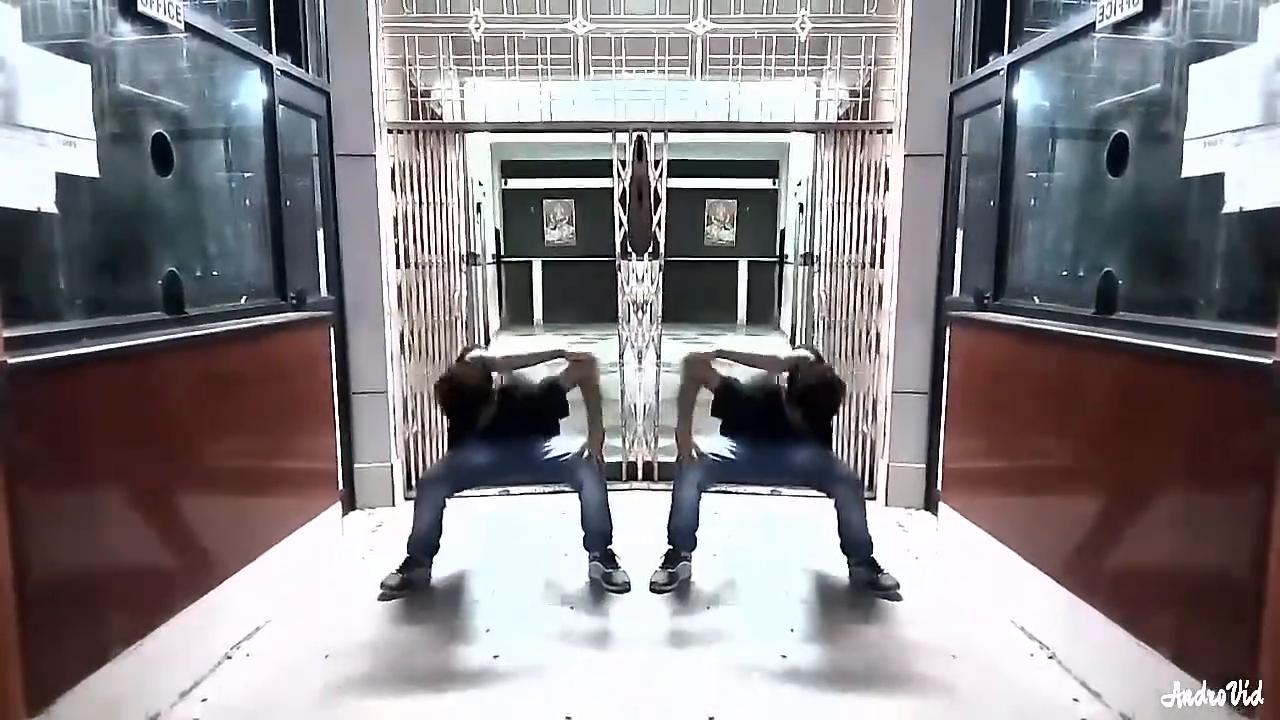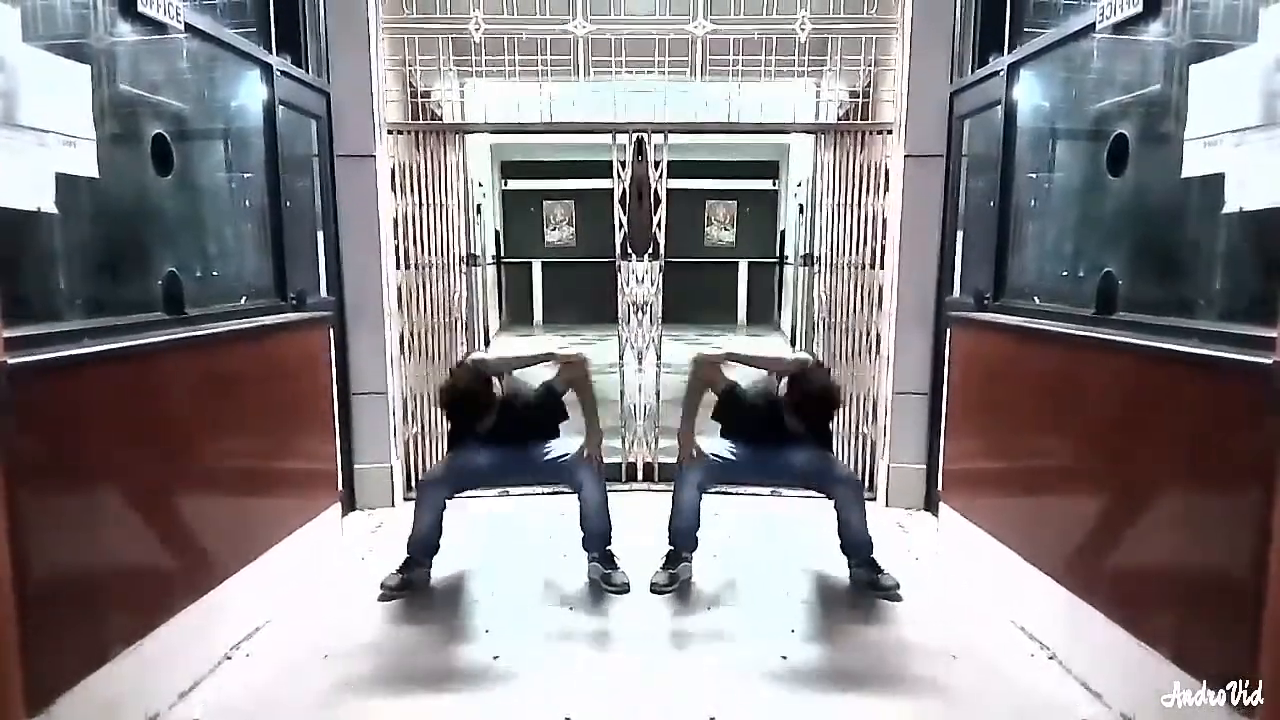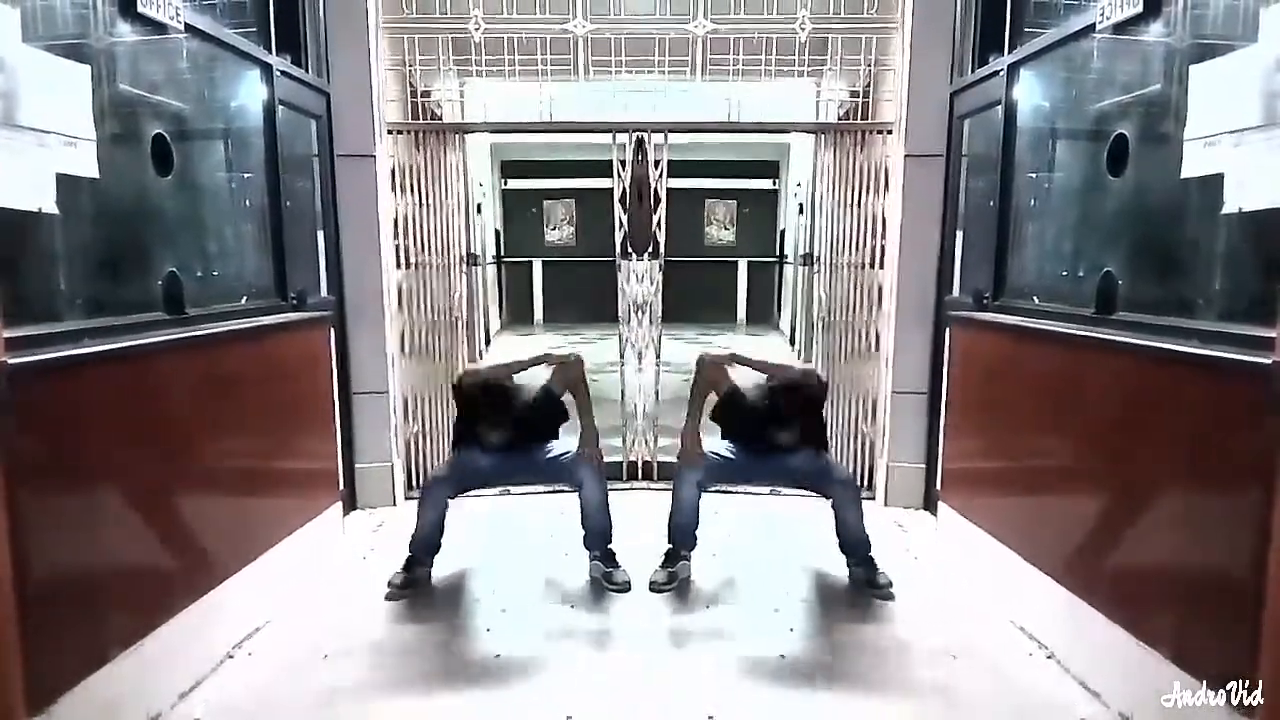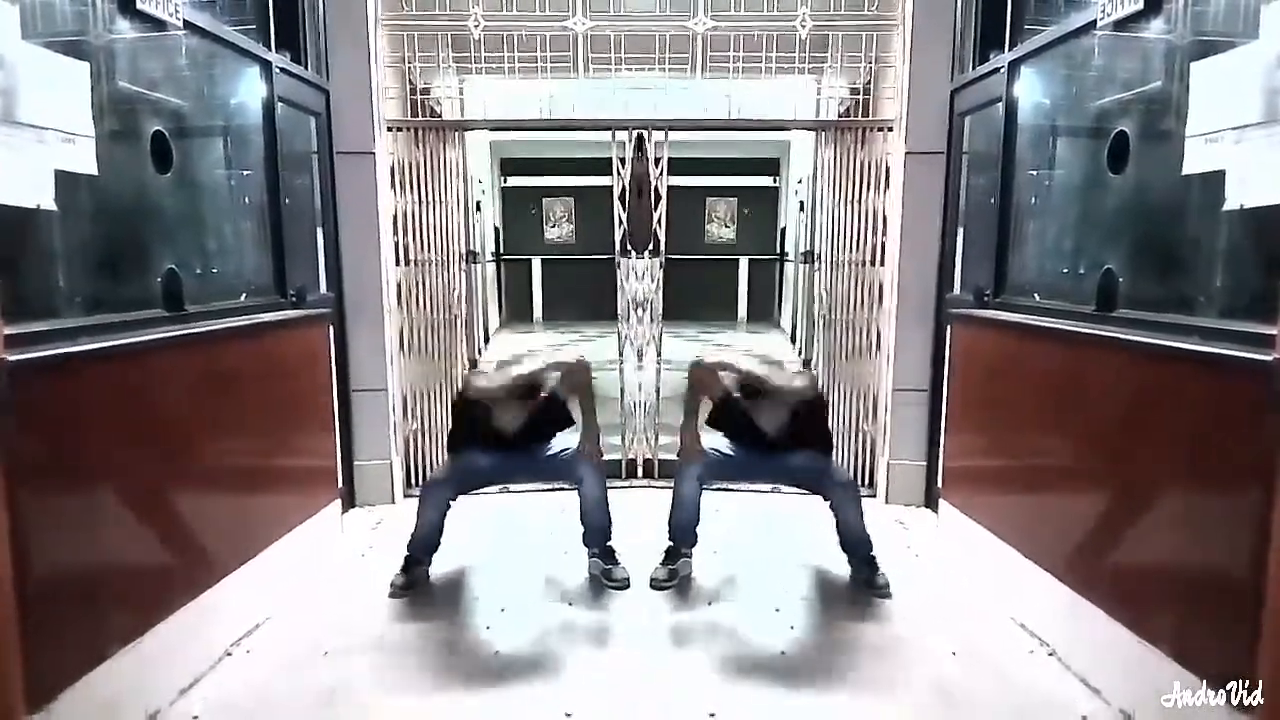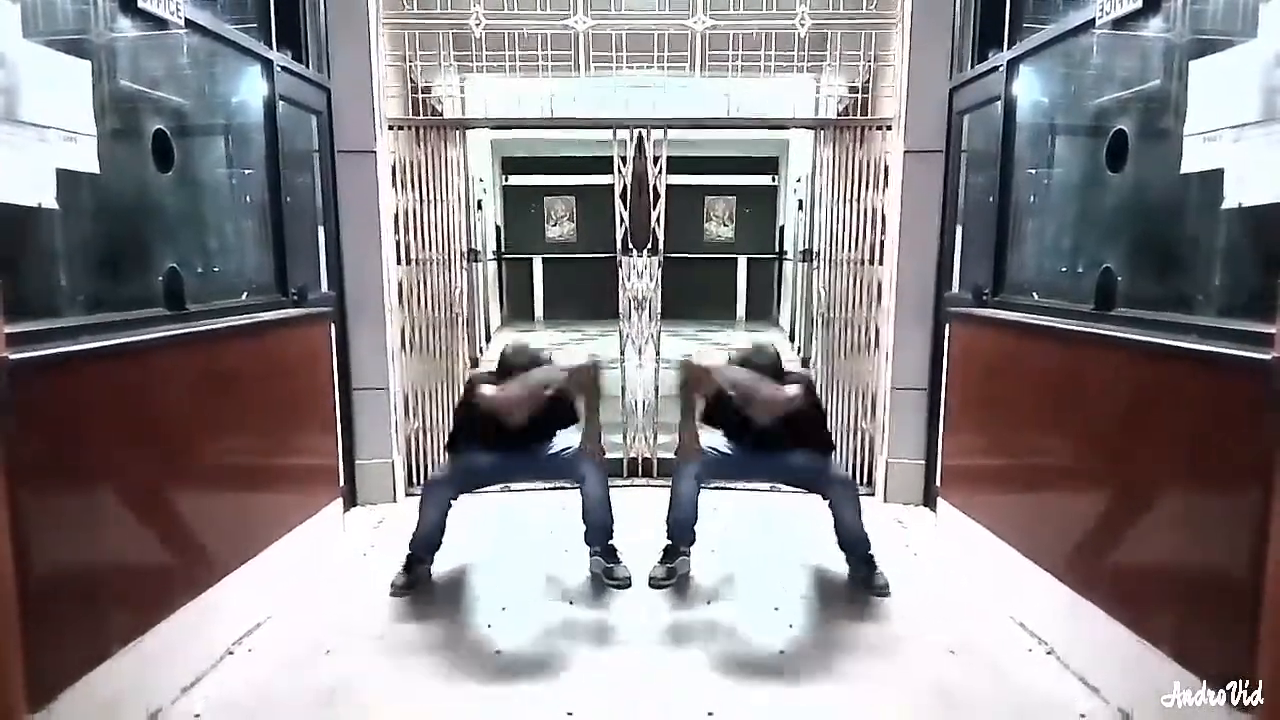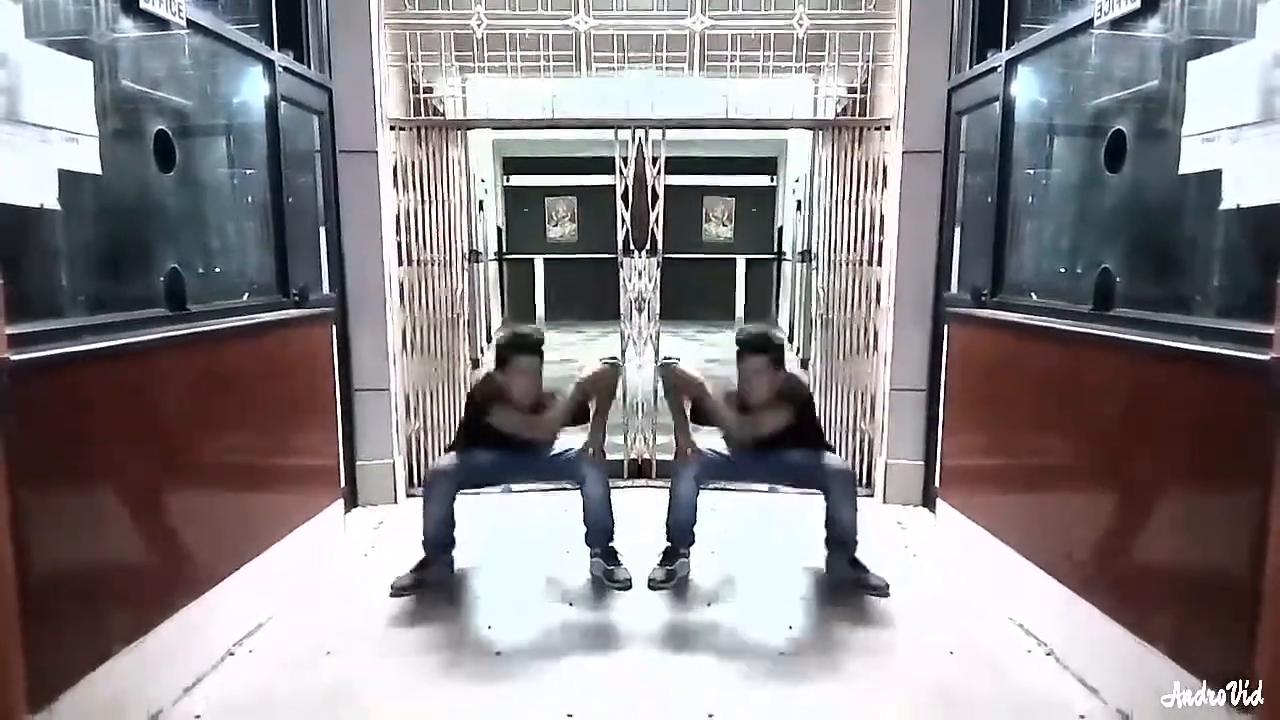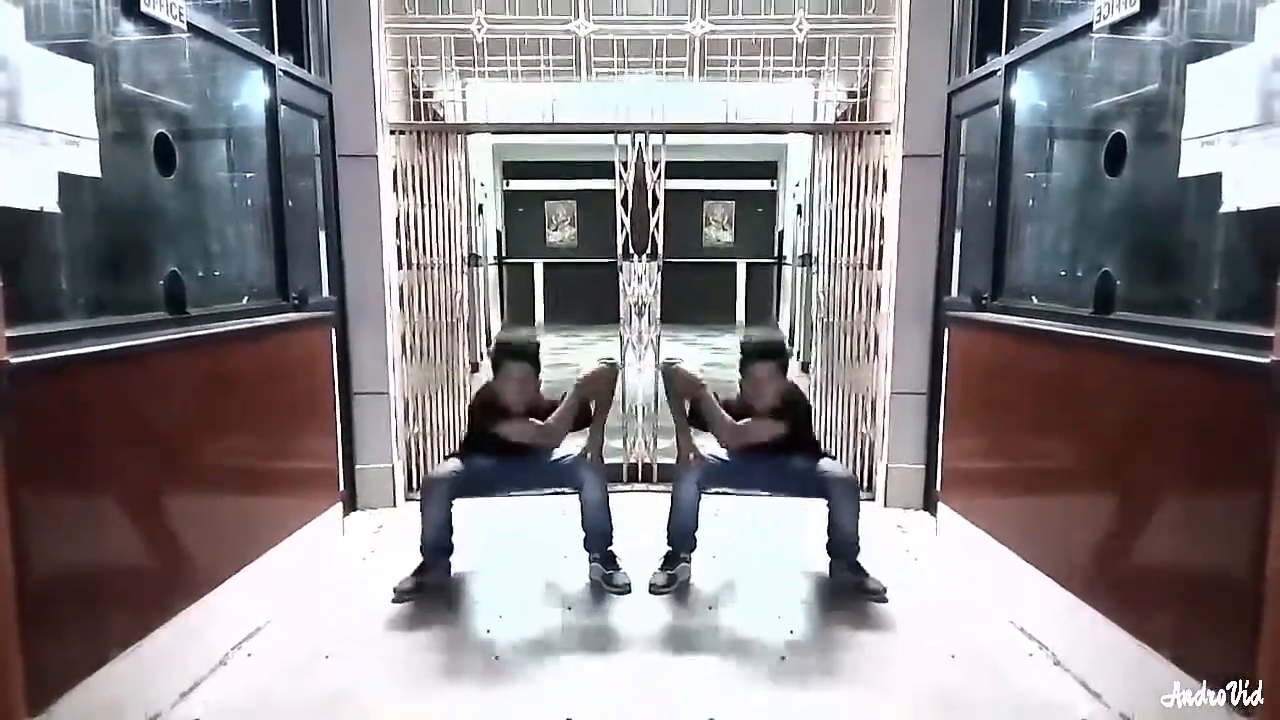
dt=0.1s
person 1, frame 1
left shoulder: (817, 386)
right shoulder: (753, 397)
right elbow: (694, 366)
left wrist: (721, 354)
right wrist: (683, 432)
left hip: (796, 450)
right hip: (743, 447)
left knee: (848, 483)
right knee: (690, 472)
left ankle: (861, 562)
right ankle: (680, 555)
person 1, frame 2
left shoulder: (816, 393)
right shoulder: (751, 406)
left elbow: (803, 364)
right elbow: (704, 365)
left wrist: (733, 358)
right wrist: (686, 429)
left hip: (799, 456)
right hip: (744, 452)
left knee: (848, 484)
right knee: (690, 471)
left ankle: (862, 563)
right ankle: (680, 556)
person 1, frame 3
left shoulder: (810, 396)
right shoulder: (748, 410)
right elbow: (708, 365)
left wrist: (735, 359)
right wrist: (690, 428)
left hip: (798, 457)
right hip: (743, 453)
left knee: (845, 485)
right knee: (690, 470)
left ankle: (860, 562)
right ankle: (679, 554)
person 1, frame 4
left shoulder: (807, 401)
right shoulder: (736, 412)
right elbow: (700, 370)
left wrist: (745, 368)
right wrist: (689, 425)
left hip: (800, 458)
right hip: (745, 453)
left knee: (844, 486)
right knee: (691, 466)
left ankle: (861, 562)
right ankle: (680, 552)
person 1, frame 5
left shoulder: (799, 395)
right shoulder: (732, 407)
left elbow: (784, 399)
right elbow: (691, 372)
right wrist: (687, 424)
left hip: (797, 457)
right hip: (743, 452)
left knee: (842, 485)
right knee: (688, 464)
left ankle: (859, 560)
right ankle: (678, 550)
person 1, frame 6
left shoulder: (794, 393)
right shoulder: (729, 403)
left elbow: (743, 431)
right elbow: (669, 371)
left wrist: (699, 388)
right wrist: (682, 432)
left hip: (797, 459)
right hip: (743, 457)
left knee: (841, 476)
right knee: (687, 467)
left ankle: (842, 557)
right ankle: (678, 552)
person 1, frame 7
left shoulder: (793, 404)
right shoulder: (729, 408)
left elbow: (732, 437)
left wrist: (701, 390)
right wrist: (684, 436)
left hip: (795, 466)
right hip: (744, 463)
left knee: (844, 482)
right knee: (689, 472)
left ankle: (844, 563)
right ankle: (679, 556)
person 2, frame 1
left shoulder: (526, 397)
right shoulder: (462, 388)
left elbow: (584, 366)
left wrist: (596, 434)
left hip: (536, 446)
right hip: (482, 449)
left knee: (589, 471)
right knee: (431, 482)
left ankle: (600, 556)
right ankle: (418, 563)
person 2, frame 2
left shoulder: (529, 406)
right shoulder: (462, 396)
left elbow: (576, 365)
right elbow: (474, 362)
left wrist: (593, 431)
right wrist: (546, 358)
left hip: (536, 451)
right hip: (480, 456)
left knee: (589, 470)
right knee: (432, 484)
left ankle: (599, 557)
right ankle: (417, 563)
person 2, frame 3
left shoulder: (532, 411)
right shoulder: (470, 399)
left elbow: (572, 366)
right elbow: (473, 375)
left wrist: (589, 431)
right wrist: (543, 359)
left hip: (537, 452)
right hip: (481, 457)
left knee: (589, 469)
right knee: (436, 484)
left ankle: (600, 555)
right ankle: (419, 562)
person 2, frame 4
left shoulder: (545, 409)
right shoulder: (473, 401)
left elbow: (580, 369)
left wrist: (590, 428)
right wrist: (537, 370)
left hip: (536, 452)
right hip: (480, 457)
left knee: (588, 465)
right knee: (436, 486)
left ankle: (599, 553)
right ankle: (418, 561)
person 2, frame 5
left shoulder: (549, 406)
right shoulder: (479, 399)
left elbow: (588, 373)
right elbow: (498, 400)
left wrist: (592, 426)
left hip: (538, 450)
right hip: (482, 456)
left knee: (591, 463)
right knee: (437, 485)
left ankle: (601, 551)
right ankle: (419, 559)
person 2, frame 6
left shoulder: (549, 404)
right shoulder: (484, 394)
left elbow: (610, 372)
right elbow: (541, 431)
left wrist: (597, 430)
right wrist: (580, 387)
left hip: (537, 455)
right hip: (483, 458)
left knee: (592, 467)
right knee: (439, 476)
left ankle: (601, 553)
right ankle: (437, 559)
person 2, frame 7
left shoulder: (549, 408)
right shoulder: (486, 404)
left elbow: (609, 372)
right elbow: (548, 437)
left wrist: (596, 433)
right wrist: (579, 389)
left hip: (536, 461)
right hip: (484, 464)
left knee: (590, 471)
right knee: (436, 482)
left ankle: (600, 557)
right ankle: (435, 564)
